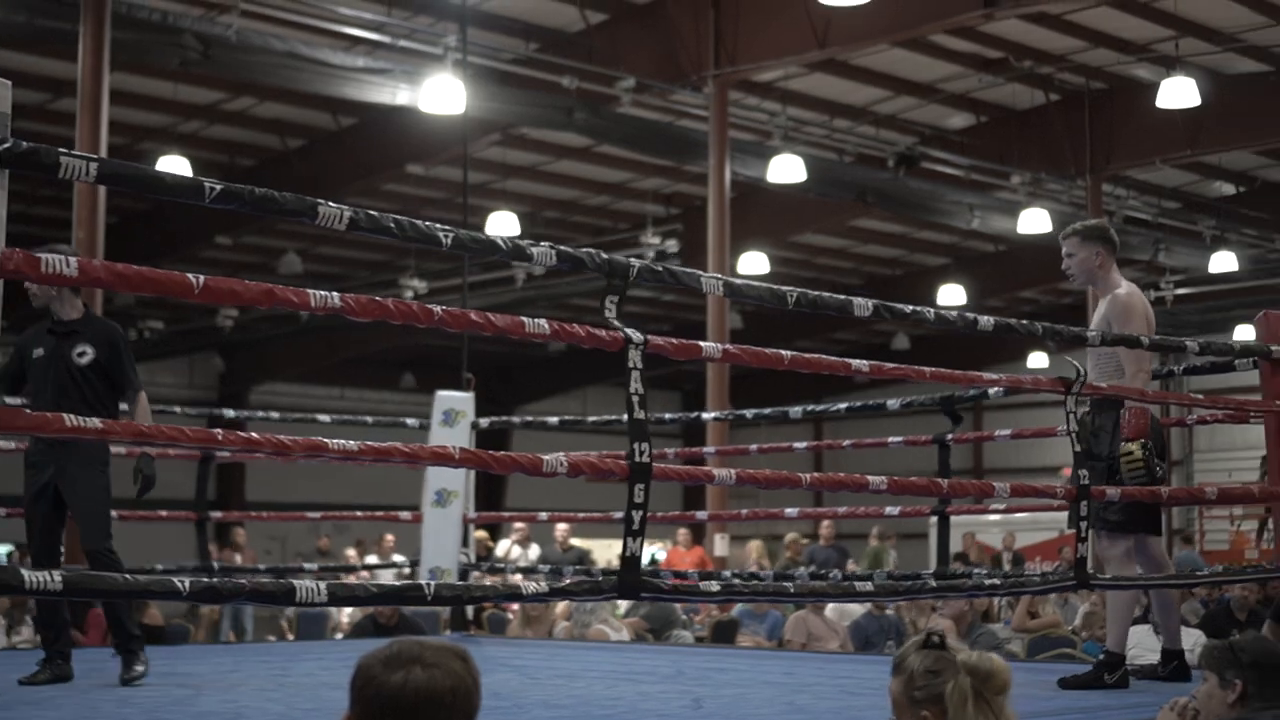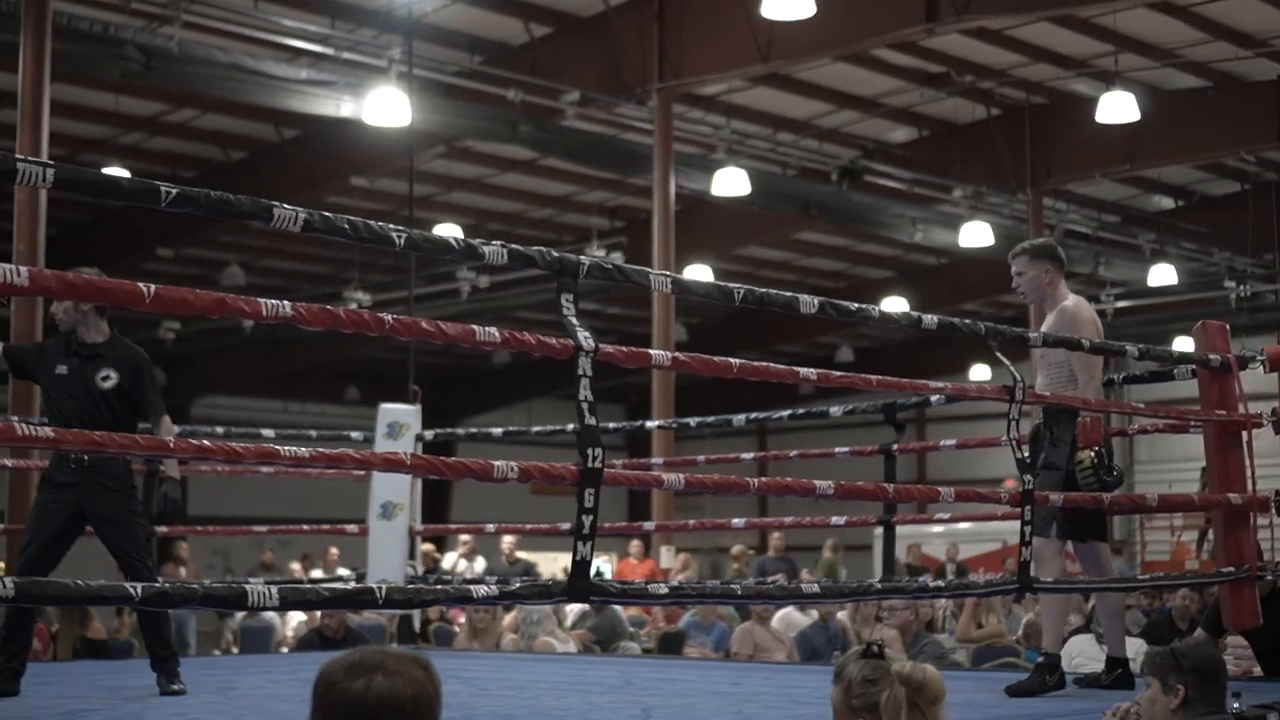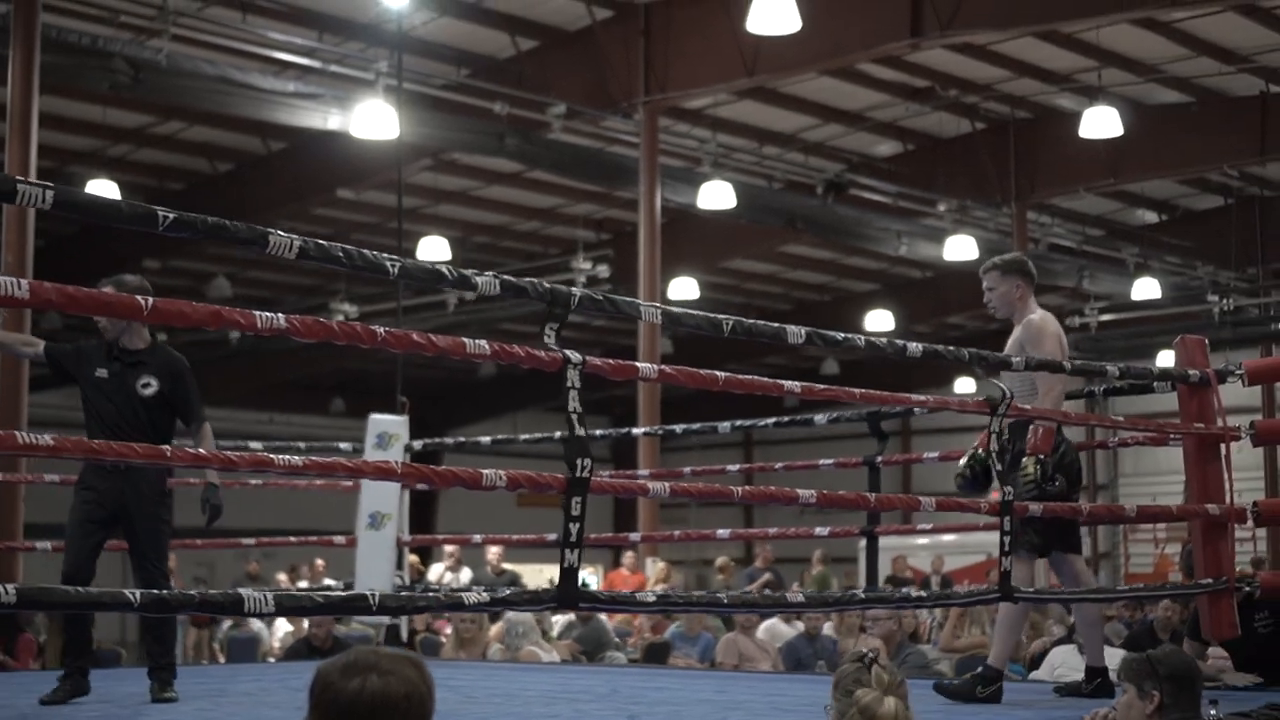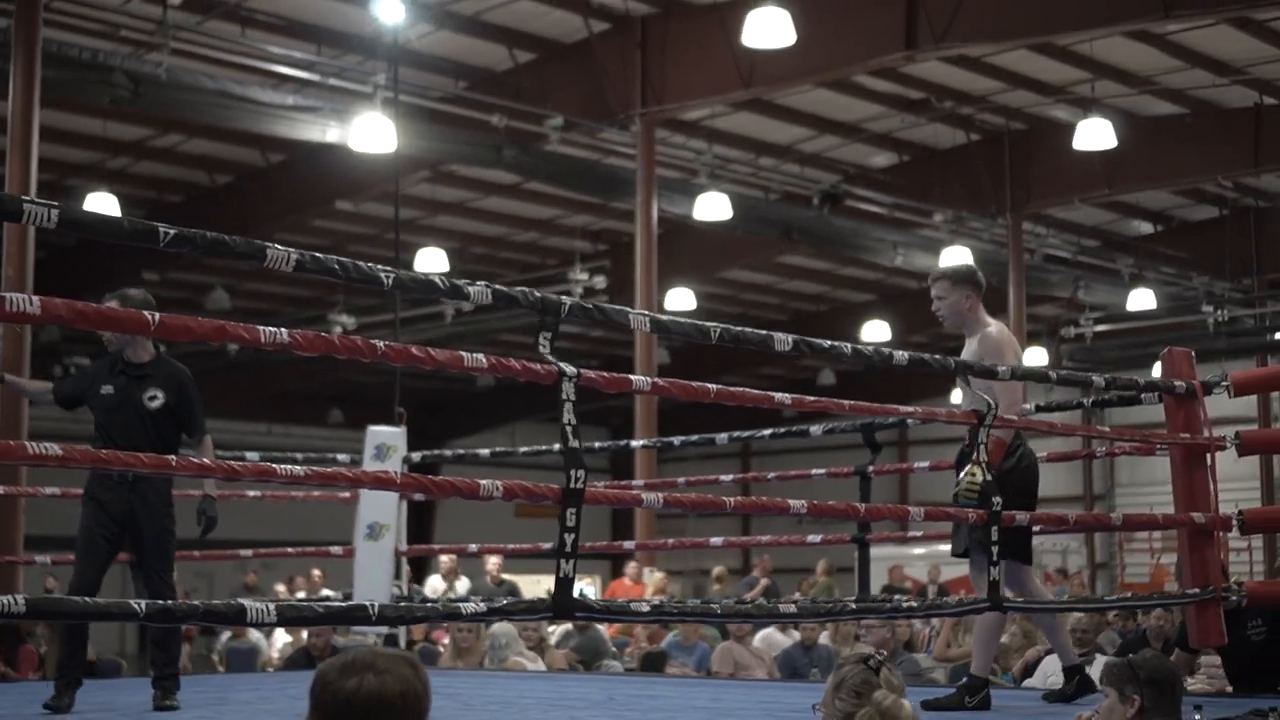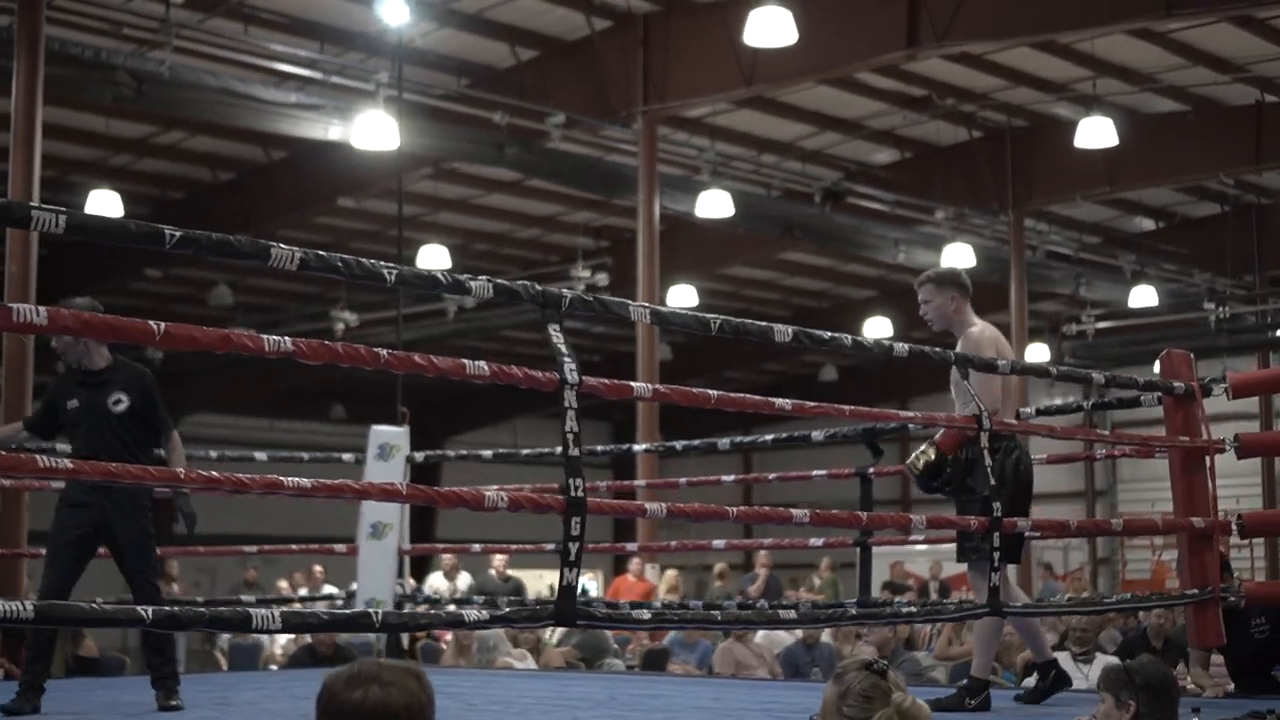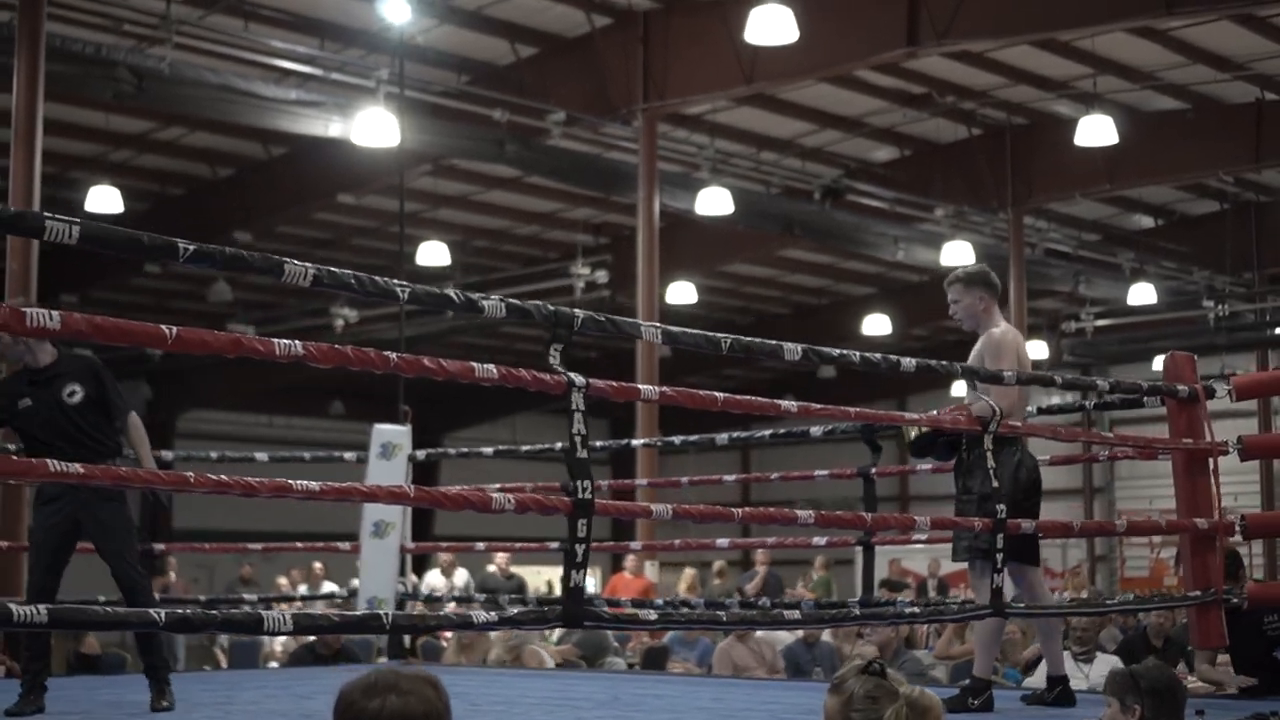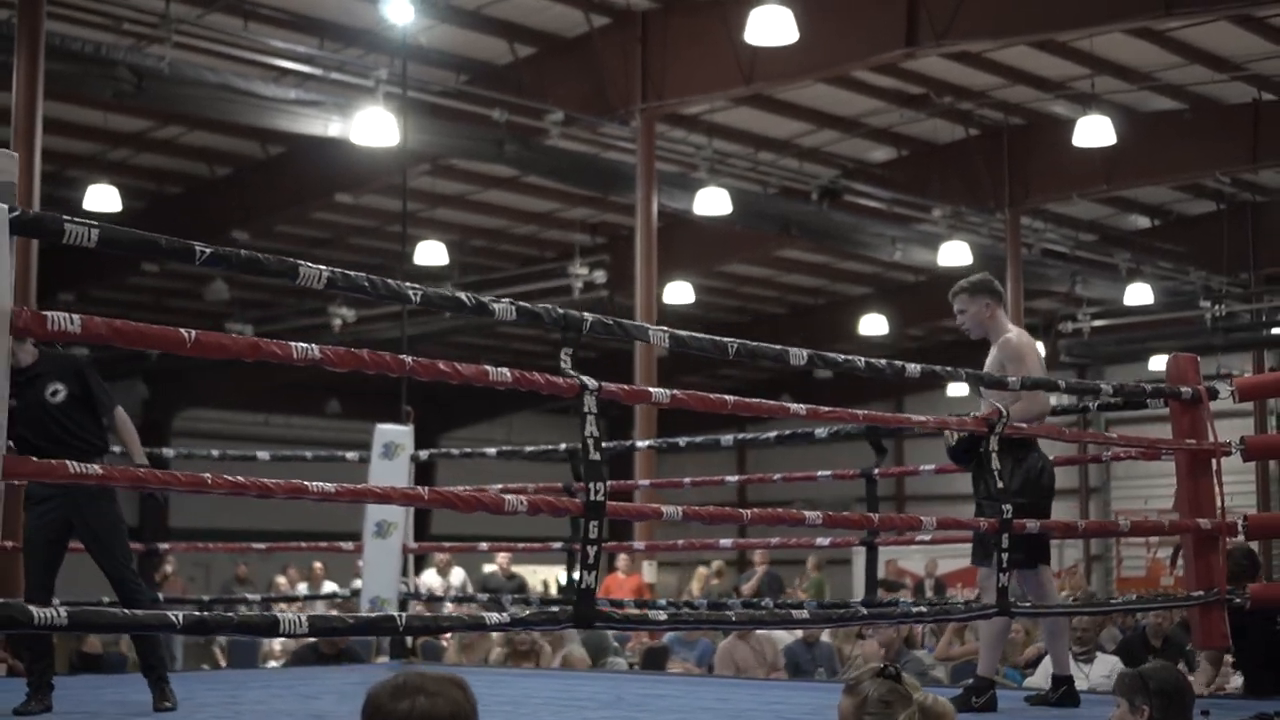
dt=0.3s
person 1, frame 1
left shoulder: (1124, 300)
right shoulder: (1110, 303)
left elbow: (1137, 377)
left wrist: (1133, 441)
left hip: (1122, 430)
right hip: (1113, 430)
left knee: (1114, 547)
right knee: (1145, 547)
left ankle: (1113, 663)
right ankle: (1174, 657)
person 1, frame 2
left shoulder: (1072, 311)
right shoulder: (1057, 318)
left elbow: (1090, 385)
left wrist: (1087, 448)
right wrist: (1040, 440)
left hip: (1072, 439)
right hip: (1061, 439)
left knee: (1046, 547)
right knee: (1094, 556)
left ankle: (1050, 664)
right ankle: (1117, 665)
person 1, frame 3
left shoulder: (1039, 326)
right shoulder: (1024, 333)
left elbow: (1051, 399)
left wrist: (1035, 457)
right wrist: (980, 454)
left hip: (1039, 456)
right hip: (1032, 457)
left knee: (1017, 565)
right knee: (1070, 568)
left ankle: (990, 677)
right ankle: (1097, 674)
person 1, frame 4
left shoulder: (993, 338)
right shoulder: (975, 344)
left elbow: (1009, 412)
left wrist: (982, 467)
right wrist: (972, 463)
left hip: (1000, 463)
right hip: (992, 463)
left knee: (987, 573)
right knee: (1016, 575)
left ankle: (976, 687)
right ankle: (1075, 672)
person 1, frame 5
left shoulder: (977, 337)
right shoulder: (975, 340)
left elbow: (985, 406)
left wrist: (939, 449)
right wrist: (952, 455)
left hip: (994, 462)
right hip: (993, 463)
left knee: (985, 576)
right knee: (993, 577)
left ankle: (977, 688)
right ankle: (1049, 668)
person 1, frame 6
left shoulder: (999, 338)
right shoulder: (997, 341)
left elbow: (1005, 404)
left wrist: (948, 419)
right wrist: (958, 429)
left hip: (996, 463)
right hip: (1001, 462)
left knee: (985, 574)
right knee: (1026, 575)
left ankle: (979, 688)
right ankle: (1058, 682)
person 1, frame 7
left shoulder: (1013, 343)
right shoulder: (1004, 348)
left elbow: (1037, 405)
right wrist: (976, 430)
left hip: (1015, 468)
right hip: (1012, 468)
left knee: (992, 576)
right knee: (1036, 577)
left ankle: (982, 687)
right ankle: (1063, 682)
person 2, frame 1
left shoulder: (104, 334)
left elbow: (135, 396)
left wrist: (146, 453)
left hip: (85, 455)
right hip: (41, 455)
left knee: (97, 548)
right knee: (42, 560)
left ankle: (131, 649)
right ankle: (56, 658)
person 2, frame 2
left shoulder: (129, 358)
right shoulder: (50, 355)
left elbow: (160, 420)
left wrist: (171, 474)
left hip: (109, 479)
right hip: (61, 476)
left knee: (141, 574)
left ankle: (167, 669)
person 2, frame 3
left shoulder: (170, 364)
right shoulder: (90, 356)
left elbow: (199, 427)
left wrist: (211, 481)
left hip: (146, 481)
right hip: (96, 479)
left knee: (154, 581)
right knee: (74, 576)
left ankle: (162, 677)
right ankle: (74, 676)
person 2, frame 4
left shoulder: (174, 377)
right shoulder: (99, 374)
left elbow: (201, 438)
right elbow: (51, 393)
left wrist: (208, 493)
left hip: (151, 492)
right hip: (103, 490)
left knee: (160, 592)
right knee: (81, 589)
left ankle: (166, 686)
right ankle: (66, 686)
person 2, frame 5
left shoulder: (136, 378)
right shoulder: (63, 389)
left elbow: (169, 437)
left wrist: (182, 492)
left hip: (128, 499)
right hip: (79, 499)
left knee: (148, 595)
right knee: (50, 596)
left ankle: (167, 686)
person 2, frame 6
left shoulder: (85, 368)
left elbow: (128, 419)
left wrist: (152, 473)
left hip: (101, 487)
right hip: (54, 495)
left knee: (134, 583)
right knee: (39, 592)
left ankle: (159, 682)
right ankle: (32, 691)
person 2, frame 7
left shoulder: (67, 366)
right shoulder: (5, 387)
left elbow: (114, 413)
left wrist: (142, 464)
left hip: (91, 487)
right hip: (43, 494)
left knee: (127, 582)
right knee: (35, 593)
left ankle: (159, 681)
right ankle: (39, 689)
